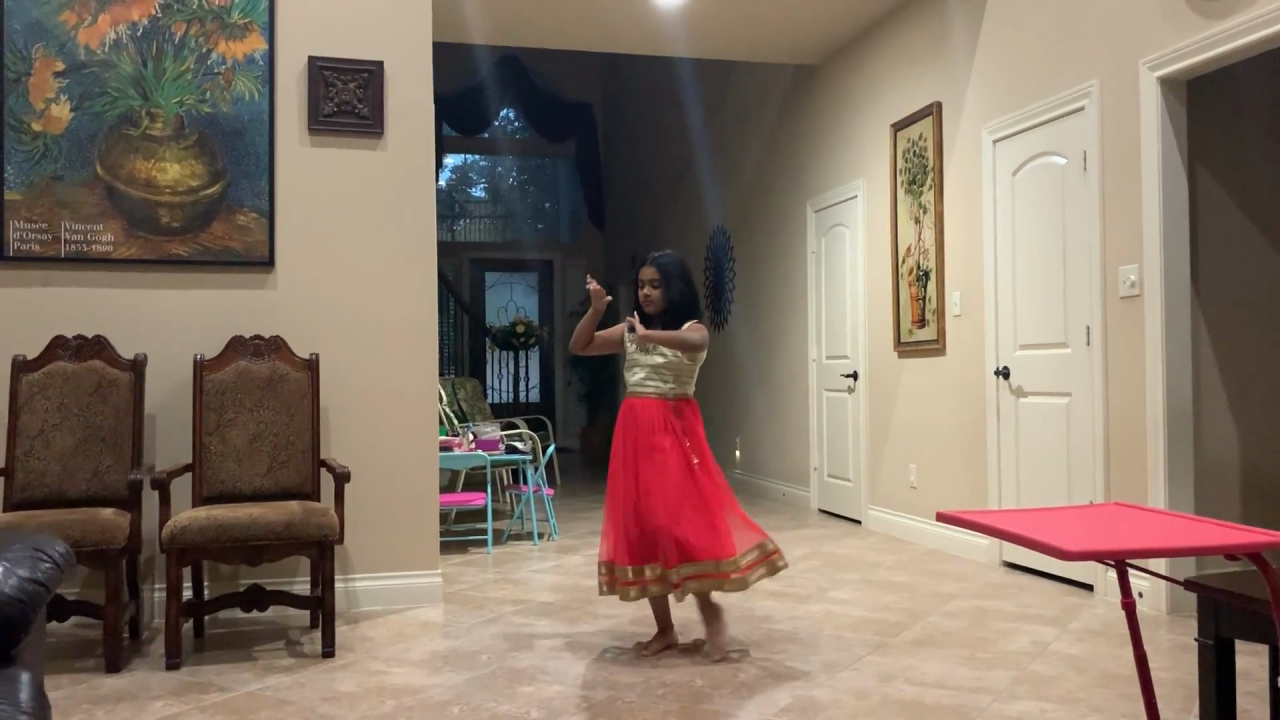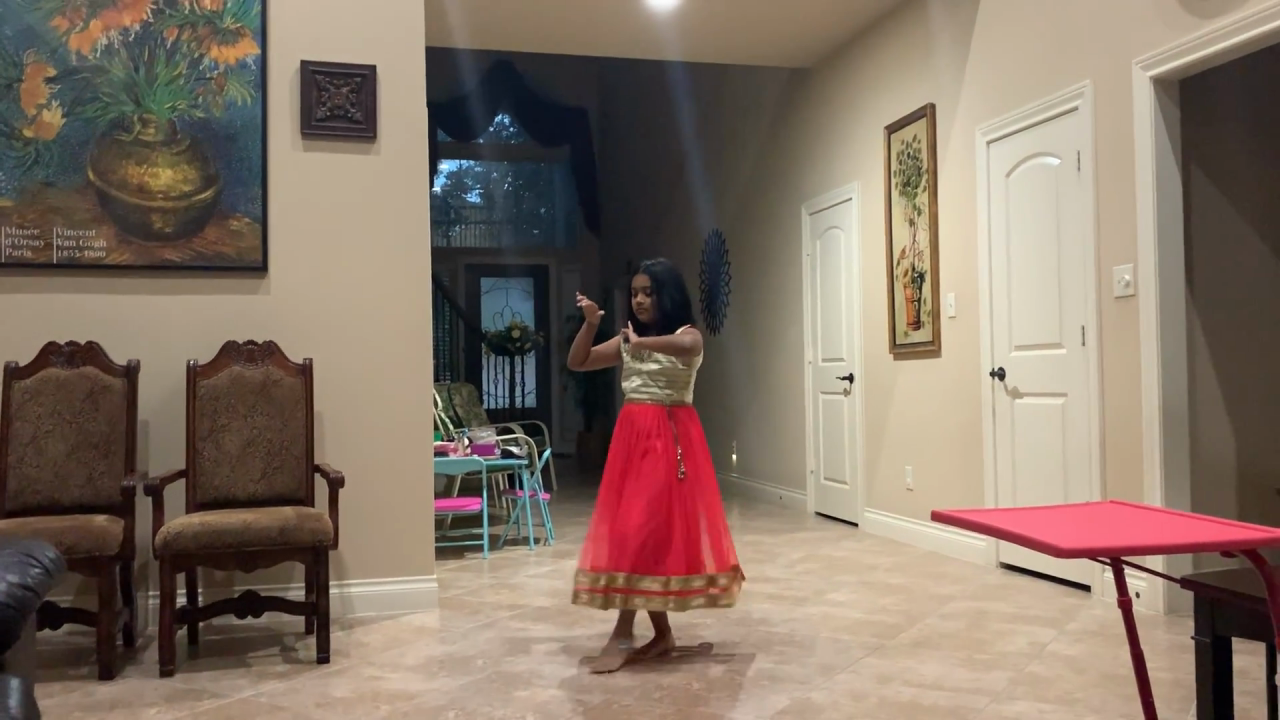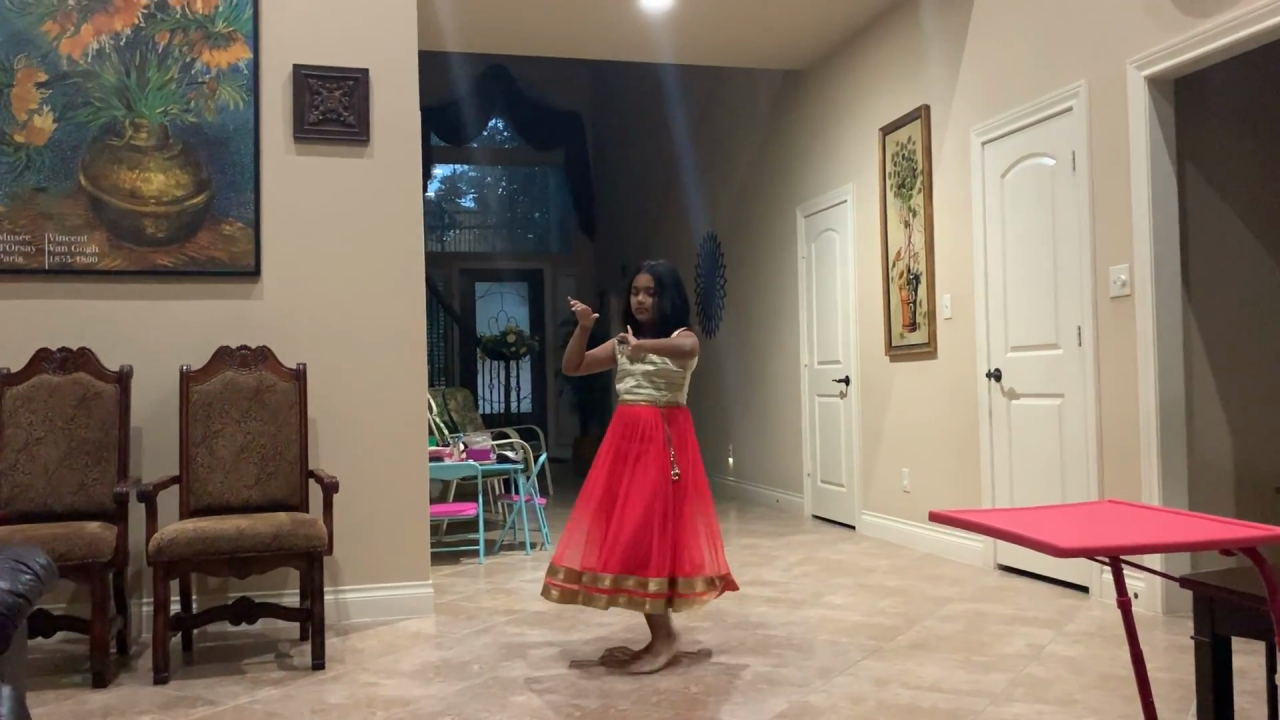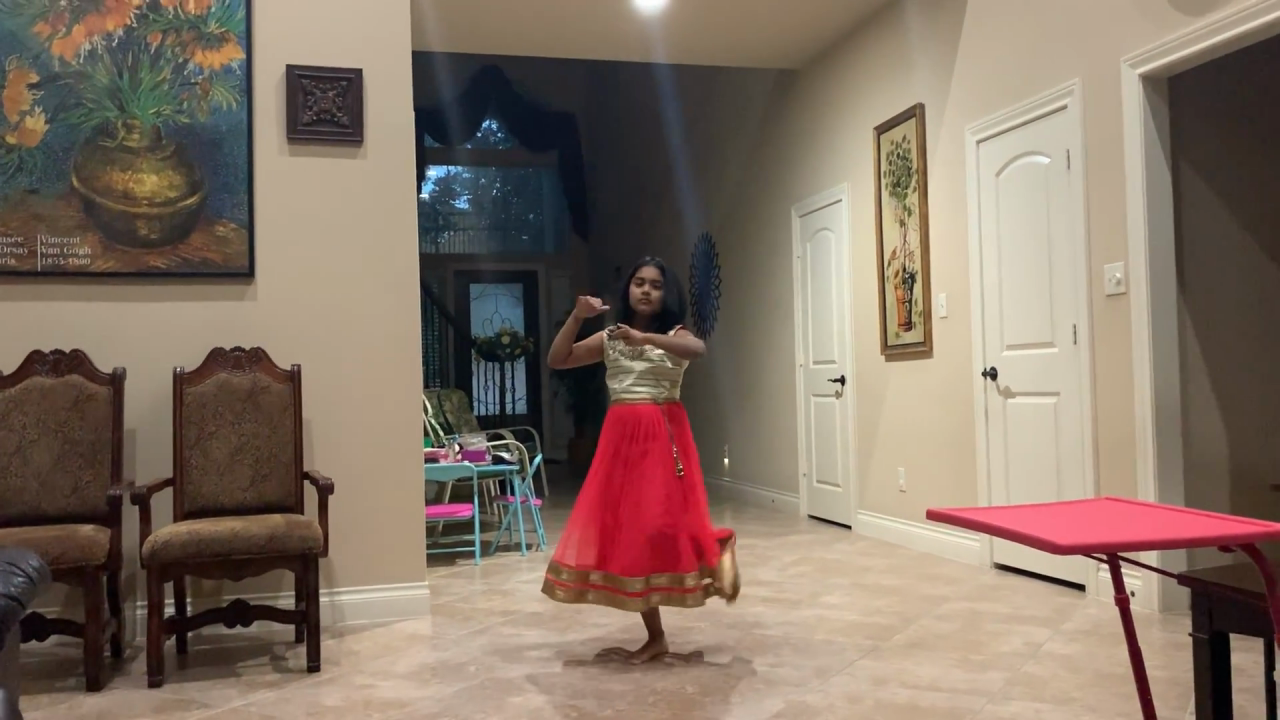
dt=0.2s
person 1, frame 1
left shoulder: (691, 329)
right shoulder: (629, 330)
left elbow: (695, 343)
right elbow: (578, 346)
left wrist: (647, 335)
right wrist: (596, 308)
left hip: (674, 428)
right hip: (632, 428)
left knee: (679, 518)
right knee: (638, 521)
left ankle: (709, 609)
right ankle: (664, 627)
person 1, frame 2
left shoulder: (686, 335)
right shoulder: (627, 341)
left elbow: (685, 347)
right elbow: (577, 363)
left wrist: (641, 342)
right wrist: (590, 324)
left hip: (670, 435)
right hip: (631, 436)
left knee: (649, 525)
right knee: (629, 528)
left ankle: (621, 637)
right ankle: (661, 633)
person 1, frame 3
left shoulder: (679, 337)
right shoulder: (621, 343)
left elbow: (690, 349)
right elbow: (571, 367)
left wrist: (641, 344)
right wrist: (583, 327)
left hip: (664, 436)
right hip: (624, 438)
left knee: (649, 528)
right knee: (624, 529)
left ankle: (667, 635)
right ankle: (659, 636)
person 1, frame 4
left shoulder: (673, 335)
right shoulder: (608, 337)
left elbow: (699, 350)
right elbow: (556, 360)
left wrist: (642, 337)
right wrist: (577, 317)
left hip: (662, 434)
right hip: (619, 436)
left knee: (664, 520)
right knee: (623, 526)
left ankle: (720, 549)
right ankle: (655, 637)
